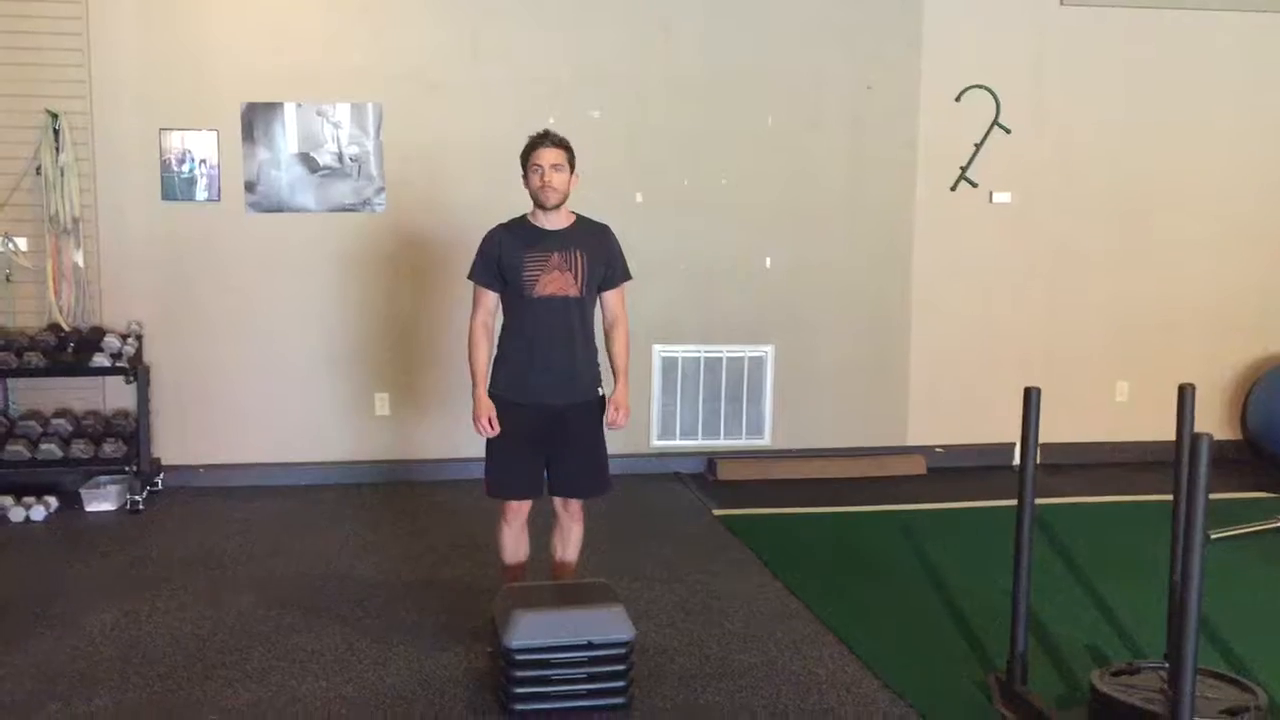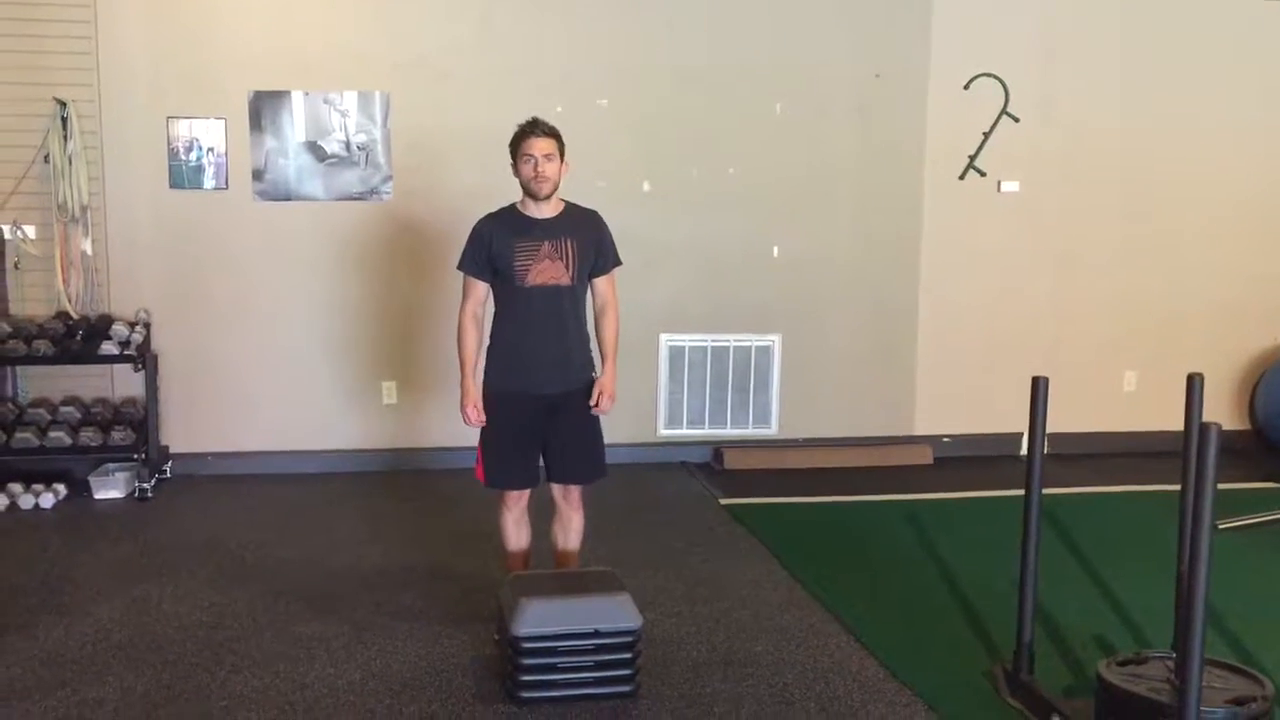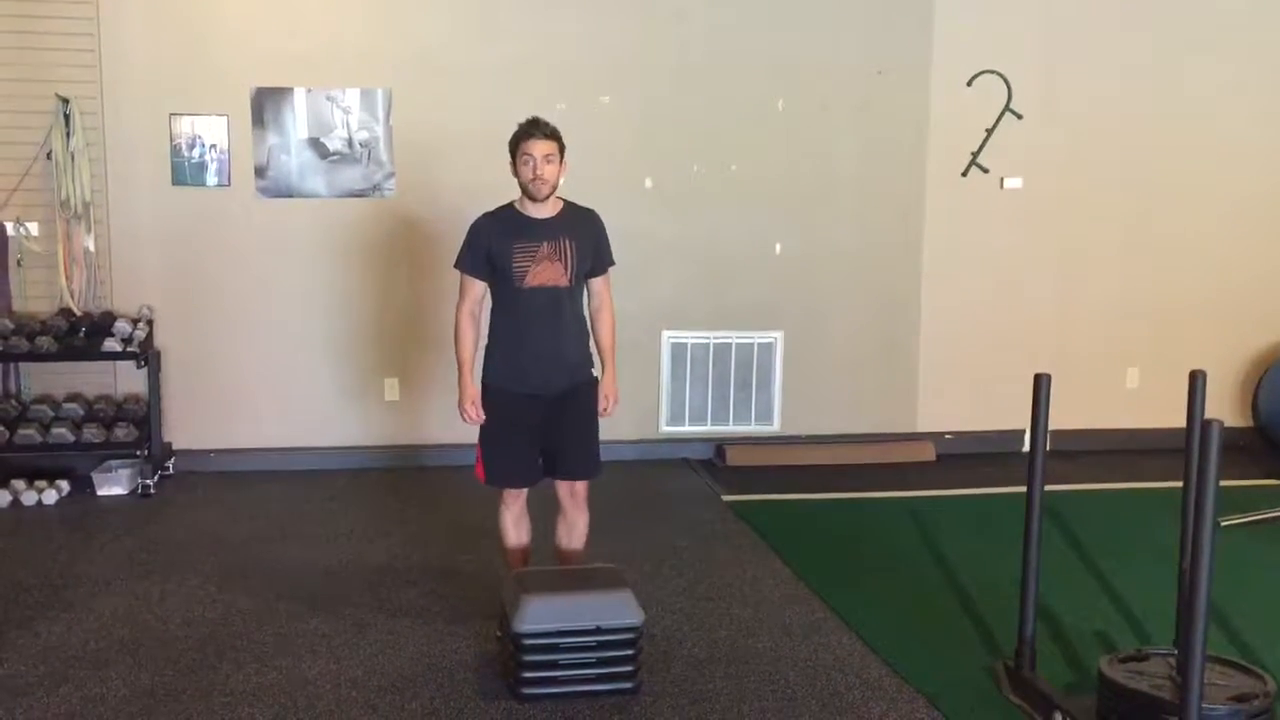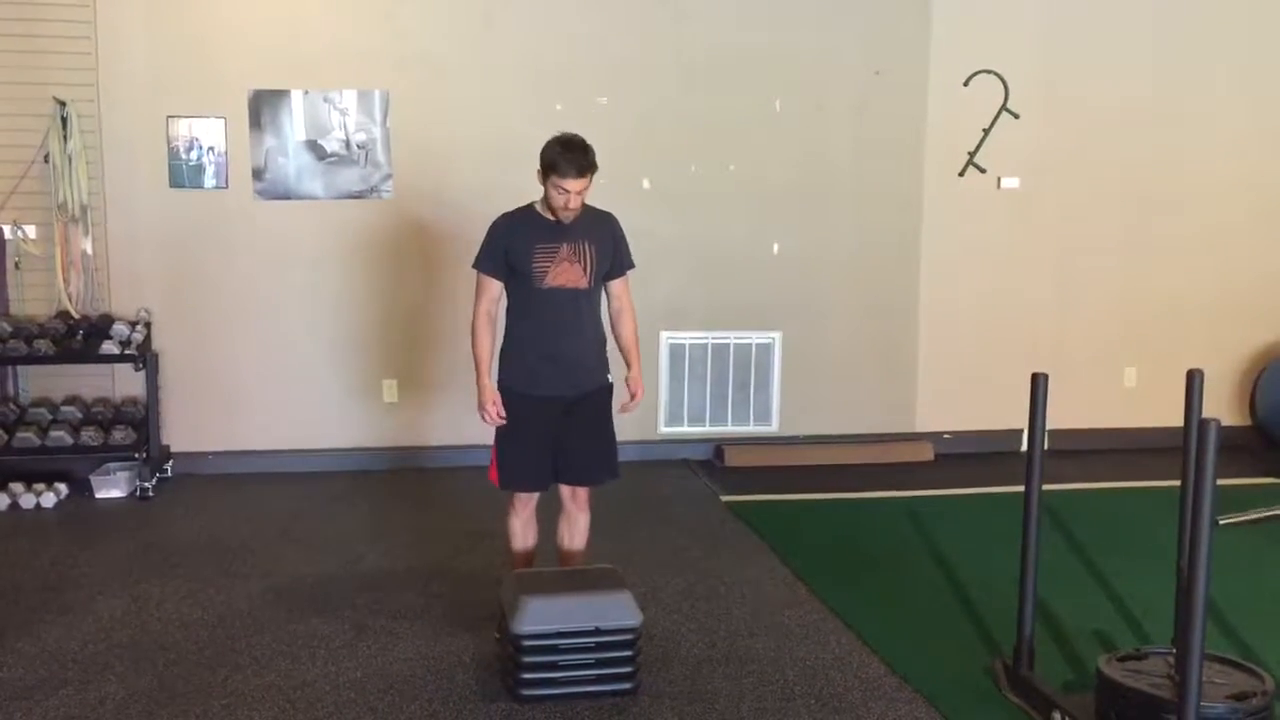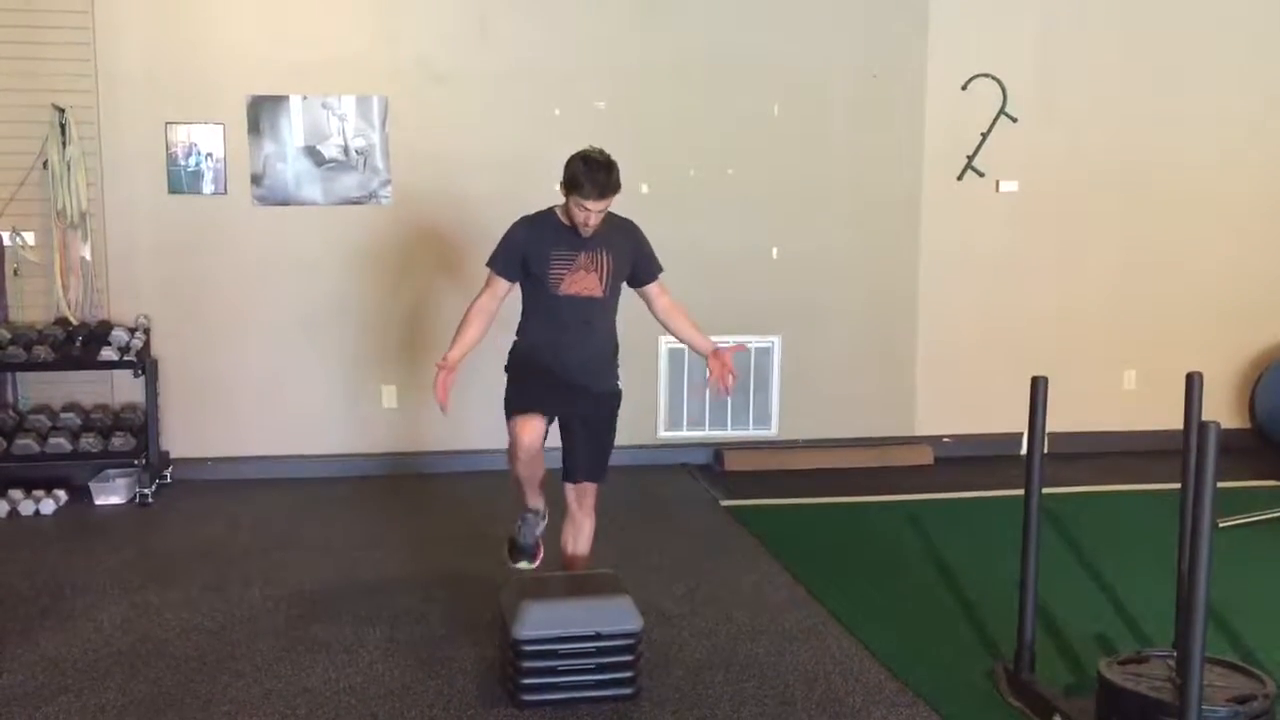
dt=0.5s
person 1, frame 1
left shoulder: (599, 239)
right shoulder: (501, 241)
left elbow: (615, 318)
right elbow: (482, 321)
left wrist: (621, 385)
right wrist: (480, 392)
left hip: (579, 399)
right hip: (514, 399)
left knee: (571, 507)
right knee: (515, 508)
person 1, frame 2
left shoulder: (589, 226)
right shoulder: (491, 230)
left elbow: (605, 302)
right elbow: (472, 310)
left wrist: (608, 369)
right wrist: (469, 382)
left hip: (573, 387)
right hip: (509, 389)
left knee: (569, 494)
right knee: (514, 496)
person 1, frame 3
left shoulder: (587, 225)
right shoulder: (489, 229)
left elbow: (601, 302)
right elbow: (468, 308)
left wrist: (609, 371)
right wrist: (466, 380)
left hip: (573, 385)
right hip: (508, 387)
left knee: (574, 492)
right knee: (513, 494)
person 1, frame 4
left shoulder: (605, 228)
right shoulder: (509, 230)
left elbow: (620, 303)
right elbow: (485, 309)
left wrist: (634, 366)
right wrist: (484, 380)
left hip: (588, 388)
right hip: (523, 389)
left knee: (577, 495)
right knee: (523, 498)
person 1, frame 5
left shoulder: (627, 236)
right shoulder: (528, 232)
left elbow: (660, 300)
right elbow: (489, 300)
left wrist: (709, 350)
right wrist: (451, 359)
left hip: (597, 380)
right hip: (537, 363)
left knee: (583, 494)
right knee: (526, 438)
right ankle: (532, 515)
